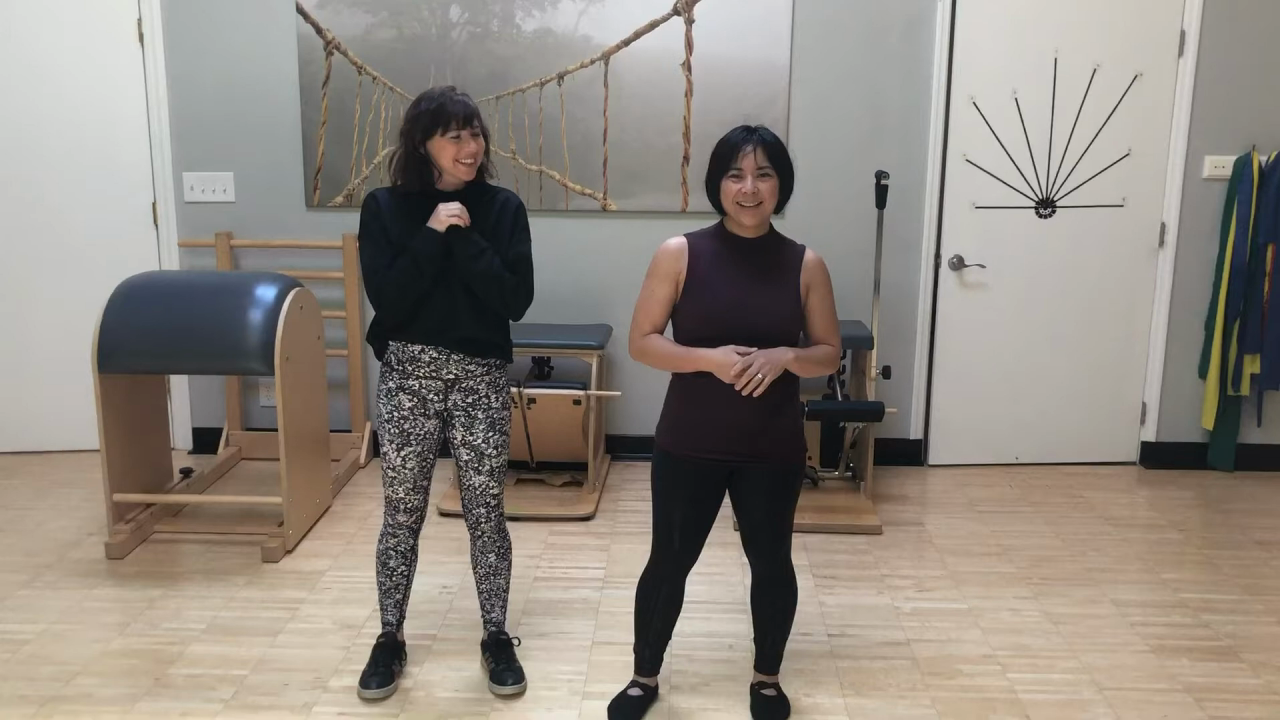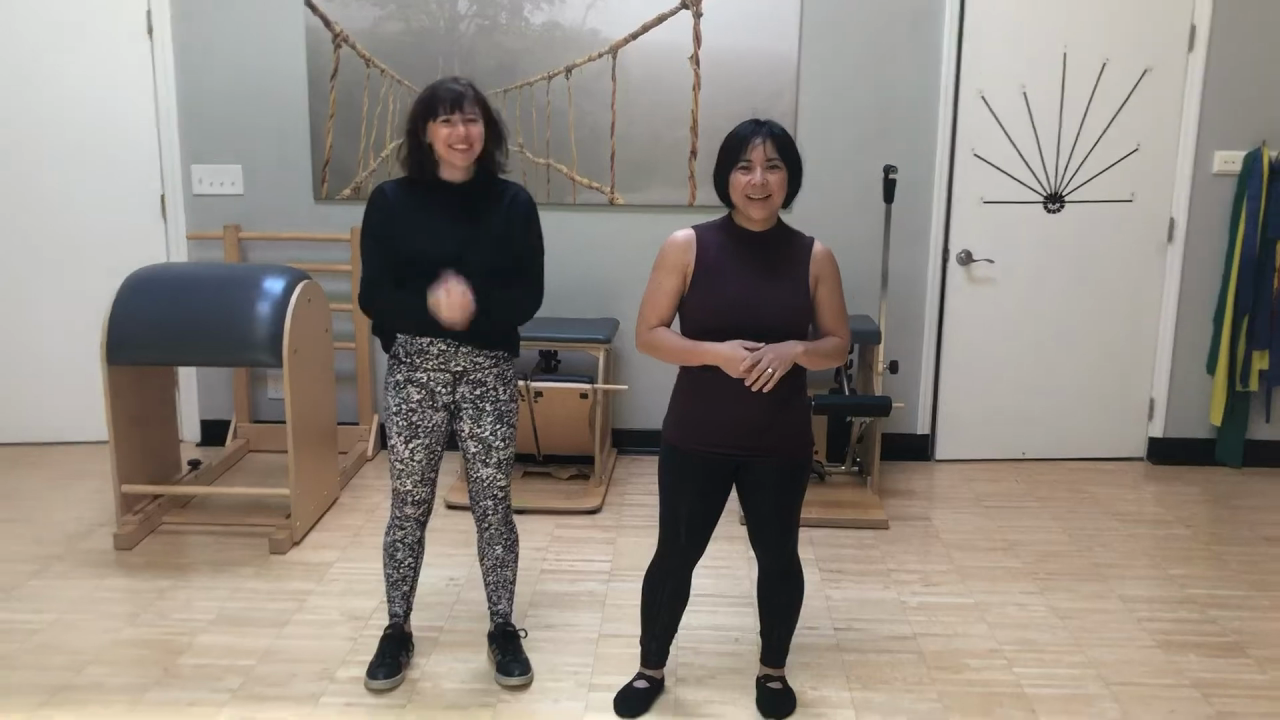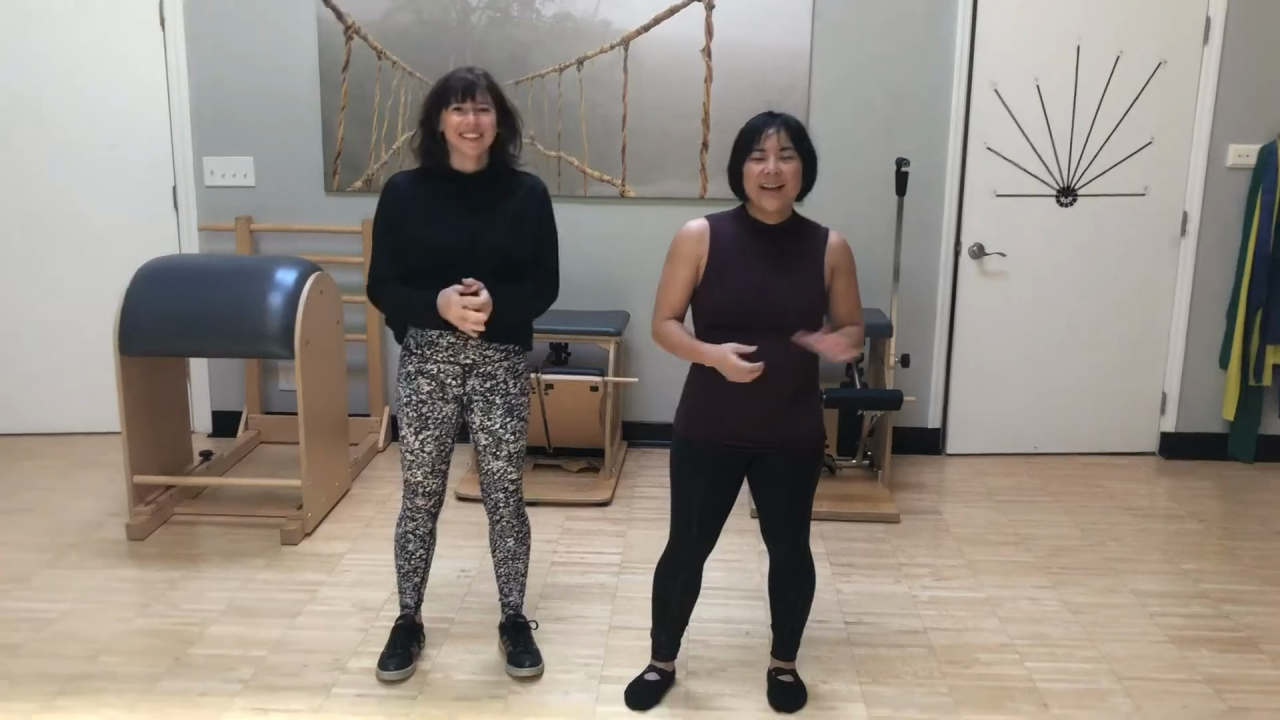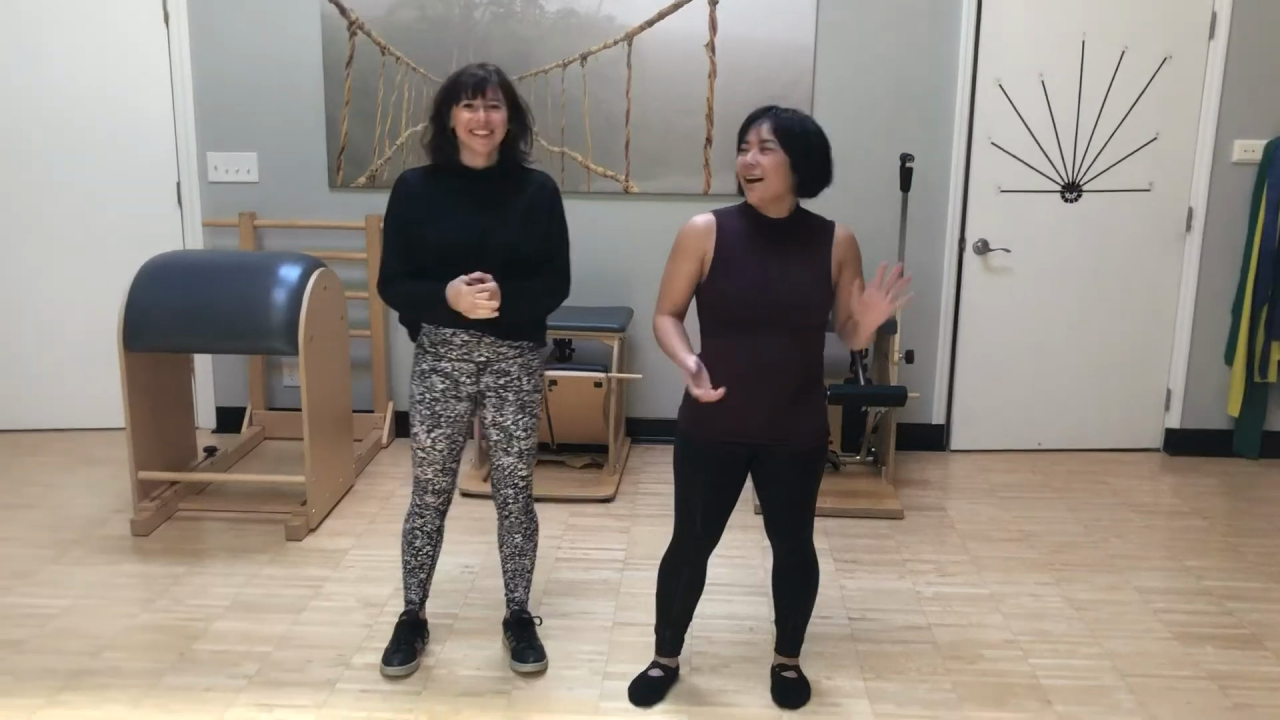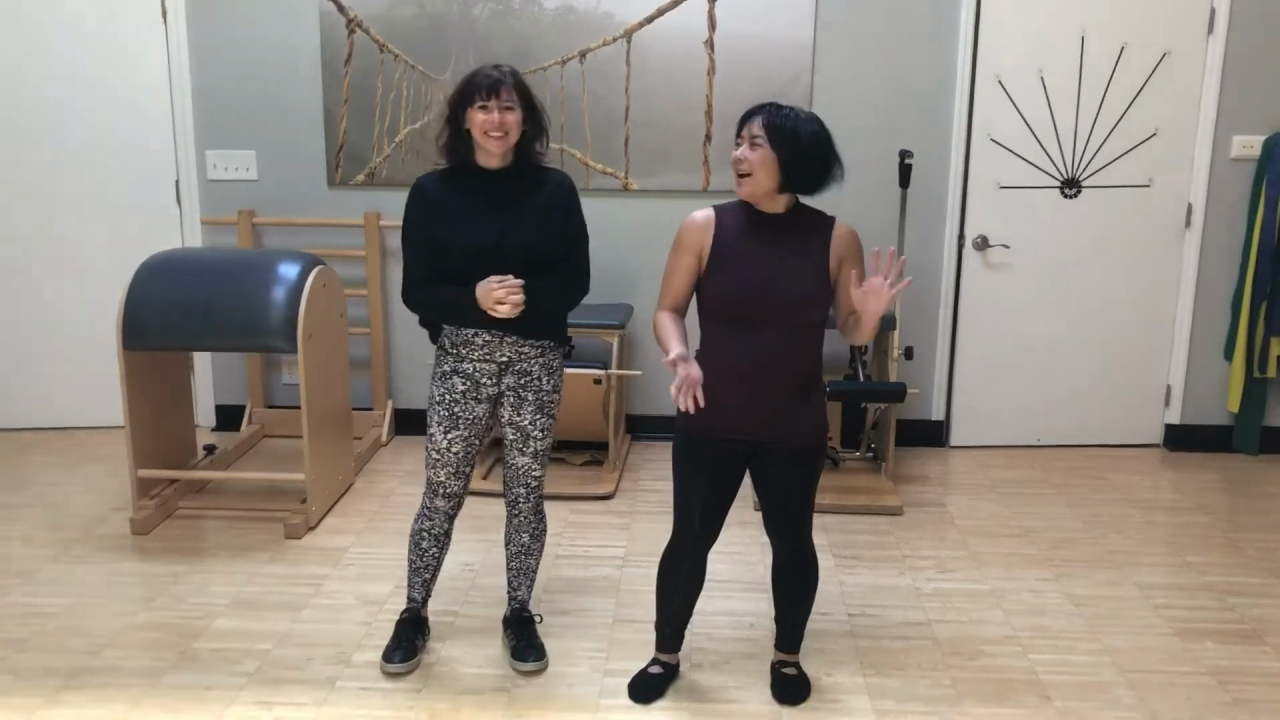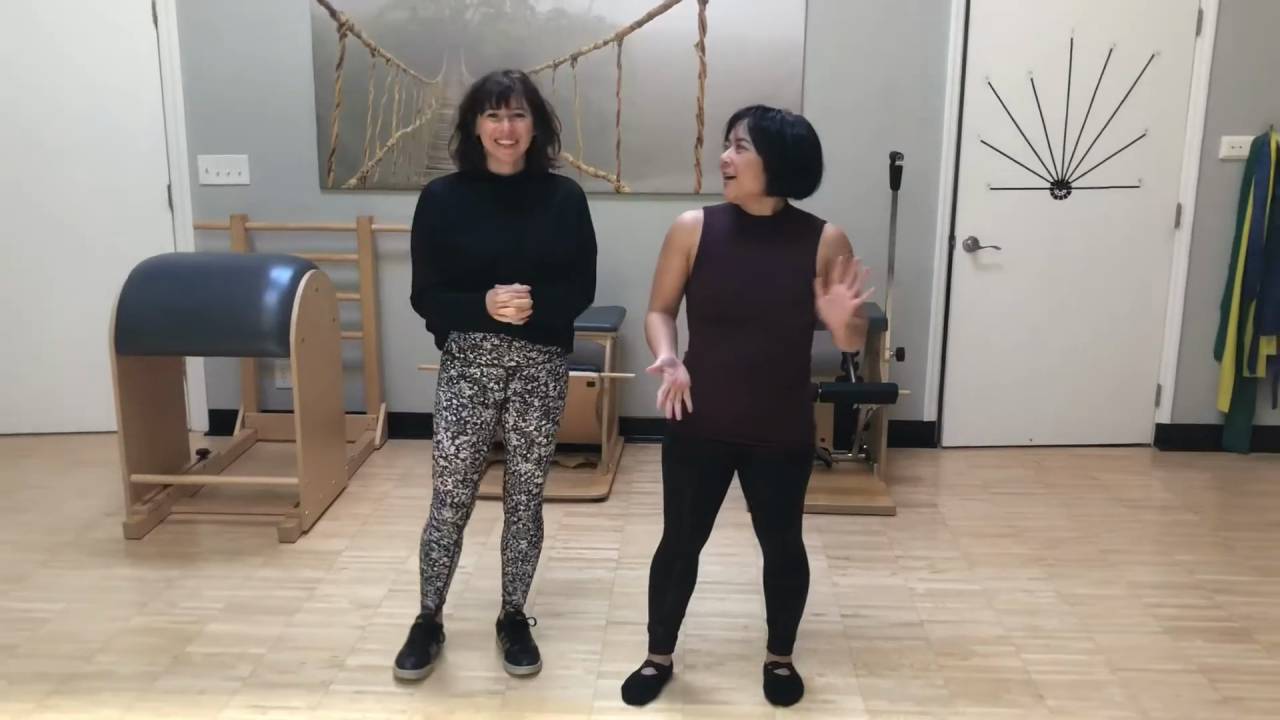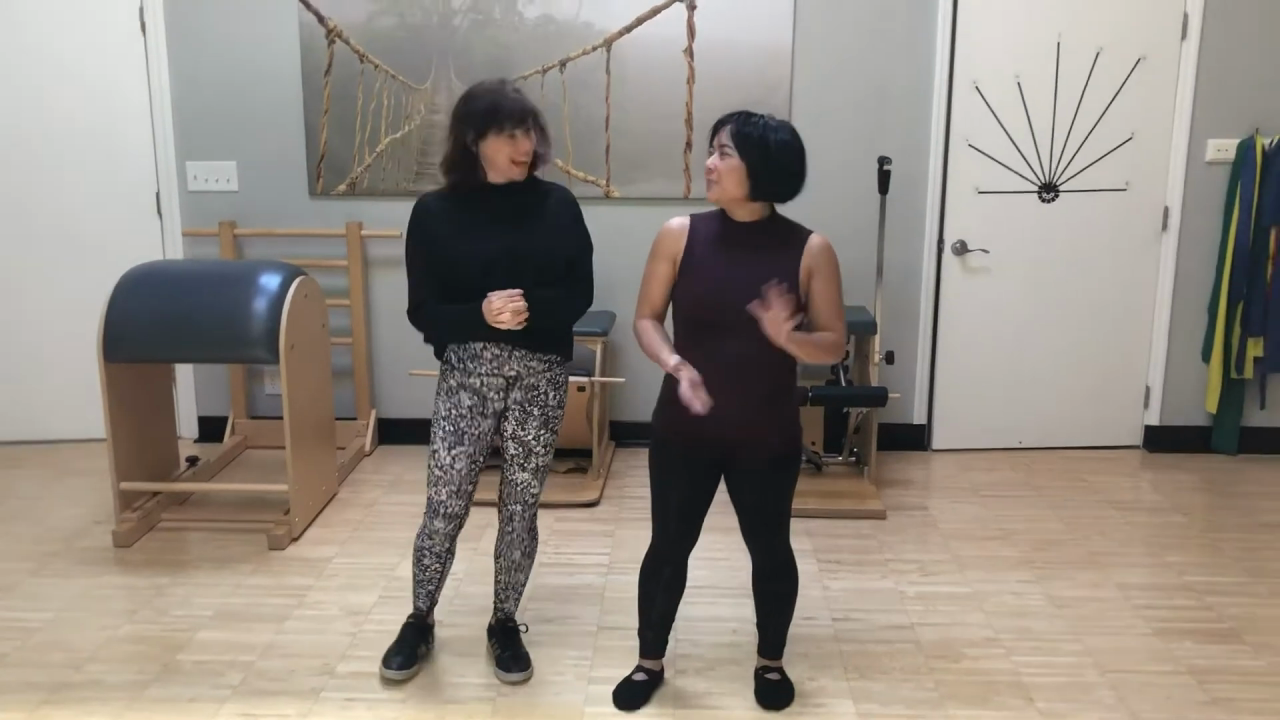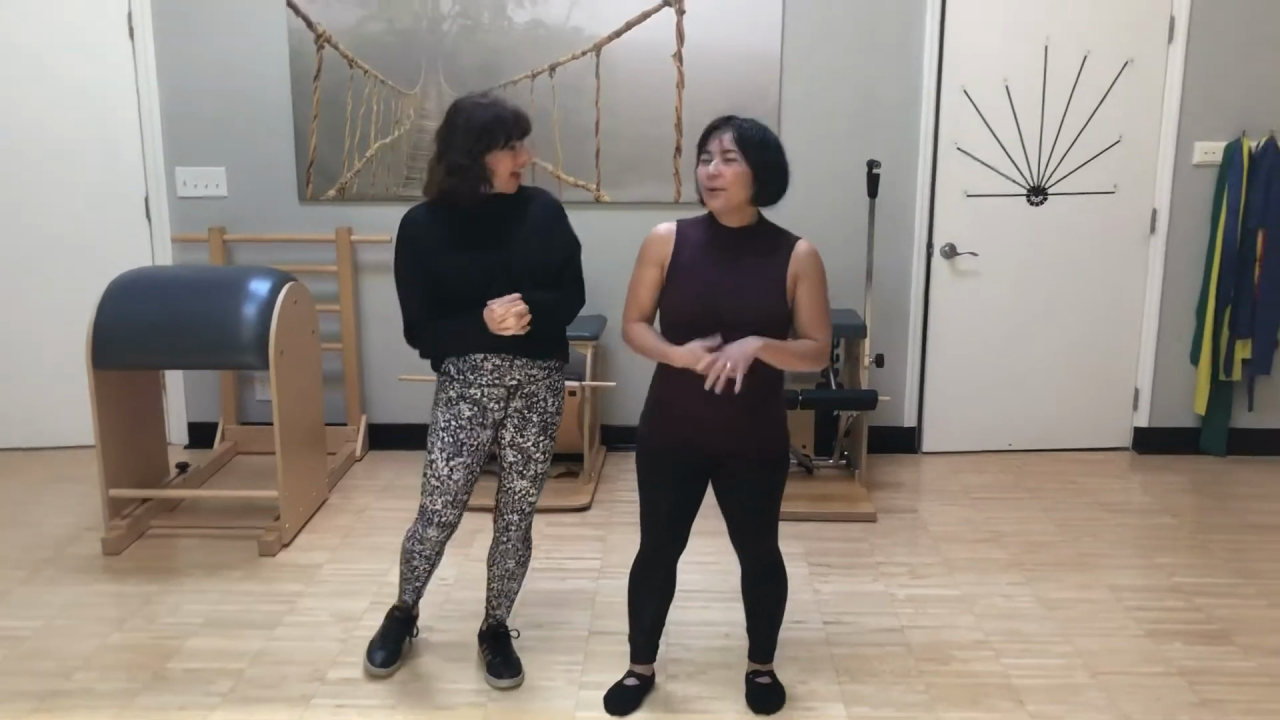
dt=0.2s
person 1, frame 1
left shoulder: (501, 207)
right shoulder: (385, 207)
left elbow: (516, 300)
right elbow: (386, 298)
left wrist: (464, 238)
right wrist: (433, 235)
left hip: (481, 376)
right hip: (407, 375)
left knee: (486, 511)
right knee: (402, 512)
left ankle: (496, 637)
right ankle: (390, 638)
person 1, frame 2
left shoulder: (512, 202)
right shoulder: (391, 201)
left elbow: (529, 297)
right elbow: (373, 298)
left wrist: (478, 300)
right wrist: (428, 301)
left hip: (488, 369)
right hip: (414, 367)
left knee: (493, 504)
right knee: (409, 505)
left ankle: (503, 628)
right ankle: (397, 630)
person 1, frame 3
left shoulder: (527, 194)
right shoulder: (405, 192)
left elbow: (545, 286)
right elbow: (381, 287)
left wrist: (496, 302)
right wrist: (437, 303)
left hip: (501, 361)
right hip: (426, 359)
left knee: (504, 497)
right knee: (420, 496)
left ankle: (514, 621)
right ankle: (408, 621)
person 1, frame 4
left shoulder: (537, 190)
right shoulder: (416, 188)
left elbow: (556, 284)
right elbow: (392, 283)
left wrist: (504, 296)
right wrist: (447, 296)
left hip: (515, 358)
right hip: (440, 357)
left knee: (514, 492)
right knee: (430, 492)
left ankle: (519, 616)
right ankle: (412, 617)
person 1, frame 5
left shoulder: (554, 190)
right shoulder: (432, 192)
left elbow: (576, 281)
right elbow: (416, 290)
left wrist: (527, 296)
right wrist: (474, 298)
left hip: (534, 360)
right hip: (461, 358)
left knee: (525, 492)
right knee: (442, 493)
left ankle: (519, 613)
right ankle: (414, 614)
person 1, frame 6
left shoulder: (563, 197)
right shoulder: (442, 197)
left elbow: (582, 289)
right elbow: (425, 296)
left wrist: (534, 302)
right wrist: (484, 304)
left hip: (541, 365)
right hip: (467, 363)
left knee: (525, 497)
right knee: (451, 499)
left ankle: (513, 616)
right ankle: (428, 621)
person 1, frame 7
left shoulder: (557, 204)
right shoulder: (436, 212)
left elbow: (579, 294)
right elbow: (423, 310)
left wrist: (530, 305)
right wrist: (481, 313)
left hip: (540, 374)
right hip: (468, 373)
left knee: (520, 507)
right knee: (445, 507)
left ankle: (504, 623)
right ankle: (420, 621)
person 1, frame 8
left shoulder: (542, 210)
right shoulder: (424, 226)
left elbow: (572, 295)
right elbow: (419, 329)
left wrist: (530, 309)
right wrist: (484, 322)
left hip: (538, 382)
right hip: (466, 383)
left knee: (516, 515)
right knee: (439, 511)
left ankle: (496, 628)
right ankle: (403, 614)
person 2, frame 1
left shoulder: (804, 264)
right shoulder: (679, 254)
left elbow: (830, 353)
right elbow: (641, 342)
left wrist: (784, 357)
right wrist: (709, 358)
left hip: (773, 450)
right hip: (688, 447)
left knee: (771, 562)
right knee: (669, 562)
person 2, frame 2
left shoulder: (813, 256)
right shoulder: (687, 246)
left elbow: (838, 344)
right elbow: (648, 334)
left wrist: (795, 350)
right wrist: (716, 352)
left hip: (781, 443)
right hip: (695, 439)
left knee: (778, 556)
right knee: (675, 555)
left ankle: (773, 670)
right ankle: (650, 669)
person 2, frame 3
left shoulder: (829, 247)
right shoulder: (700, 236)
left elbow: (854, 330)
right elbow: (663, 323)
left wrist: (838, 341)
right wrist: (712, 354)
left hip: (793, 435)
right hip: (707, 431)
left knee: (789, 549)
right knee: (687, 547)
left ankle: (783, 662)
right ankle: (661, 661)
person 2, frame 4
left shoulder: (835, 241)
right shoulder: (705, 231)
left elbow: (851, 333)
right elbow: (666, 314)
left wrist: (869, 320)
right wrist: (685, 359)
left hip: (796, 433)
right hip: (711, 428)
left knee: (793, 546)
right knee: (690, 543)
left ankle: (787, 659)
right ankle: (665, 658)
person 2, frame 5
left shoulder: (835, 237)
right shoulder: (704, 226)
left elbow: (852, 332)
right elbow: (668, 308)
left wrist: (870, 312)
right wrist: (678, 354)
left hip: (795, 430)
right hip: (710, 424)
left knee: (792, 543)
right knee: (690, 540)
left ankle: (787, 656)
right ankle: (665, 654)
person 2, frame 6
left shoulder: (824, 240)
right shoulder: (693, 228)
left elbow: (850, 340)
right elbow: (659, 309)
left wrist: (841, 319)
right wrist: (668, 358)
left hip: (782, 431)
right hip: (699, 425)
left knee: (782, 545)
right knee: (680, 541)
left ankle: (779, 657)
right ankle: (659, 656)
person 2, frame 7
left shoulder: (809, 249)
right shoulder: (680, 234)
left elbow: (832, 347)
right elbow: (647, 317)
left wrist: (787, 335)
right wrist: (672, 362)
left hip: (768, 437)
right hip: (684, 430)
left knee: (770, 549)
right knee: (669, 546)
left ankle: (770, 662)
right ankle: (650, 661)
person 2, frame 8
left shoulder: (796, 255)
right shoulder: (668, 240)
left elbow: (817, 352)
right elbow: (633, 323)
left wrist: (756, 346)
right wrist: (677, 354)
left hip: (755, 441)
right hip: (670, 434)
left knee: (759, 553)
right knee: (658, 551)
left ankle: (761, 666)
right ankle: (641, 665)
